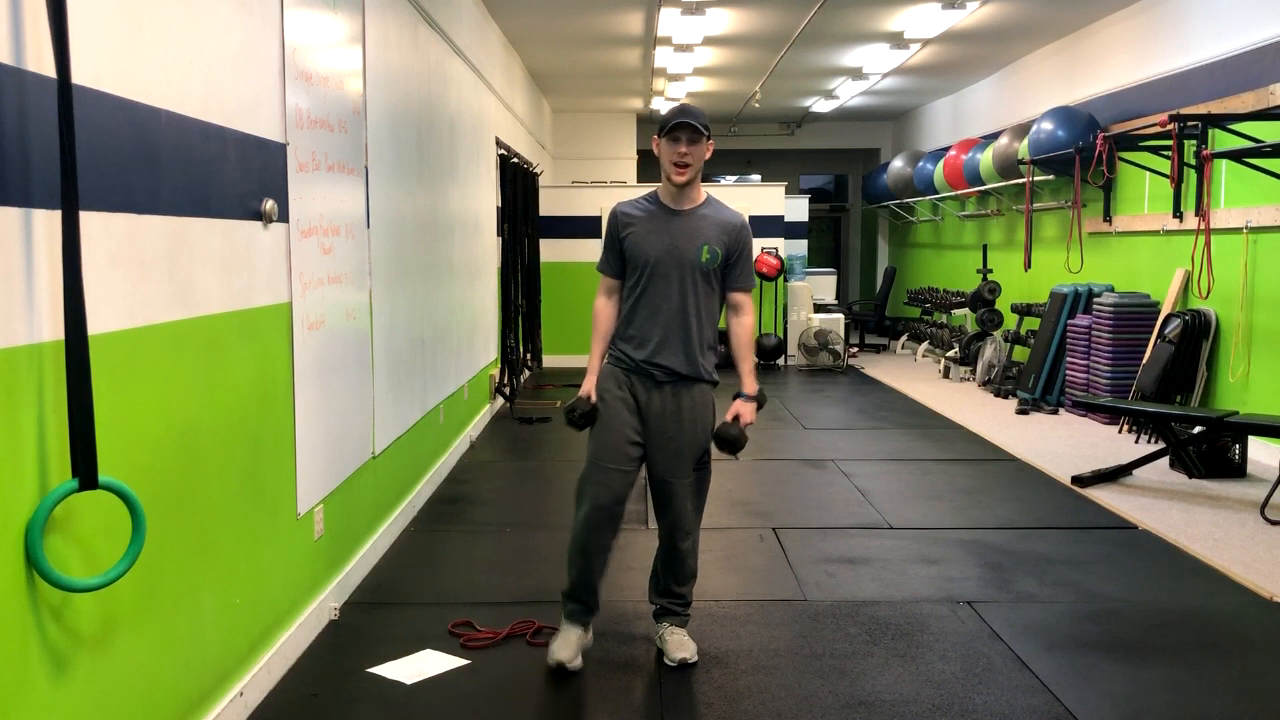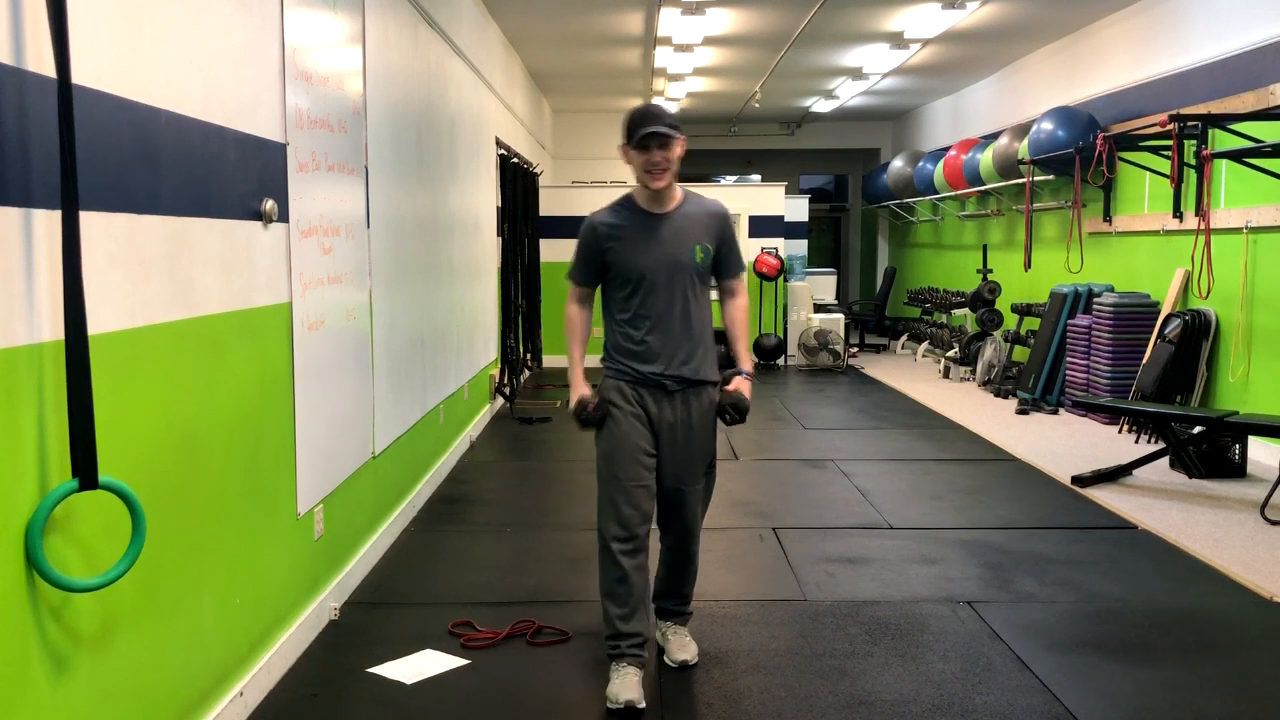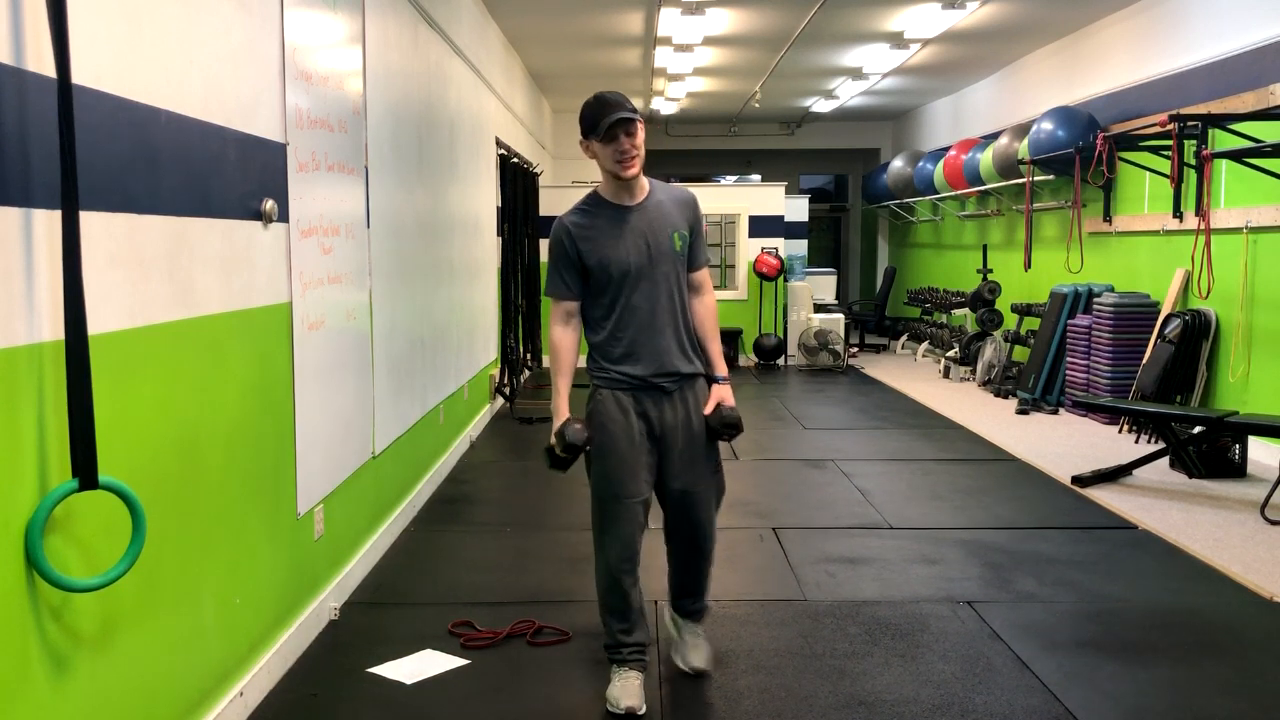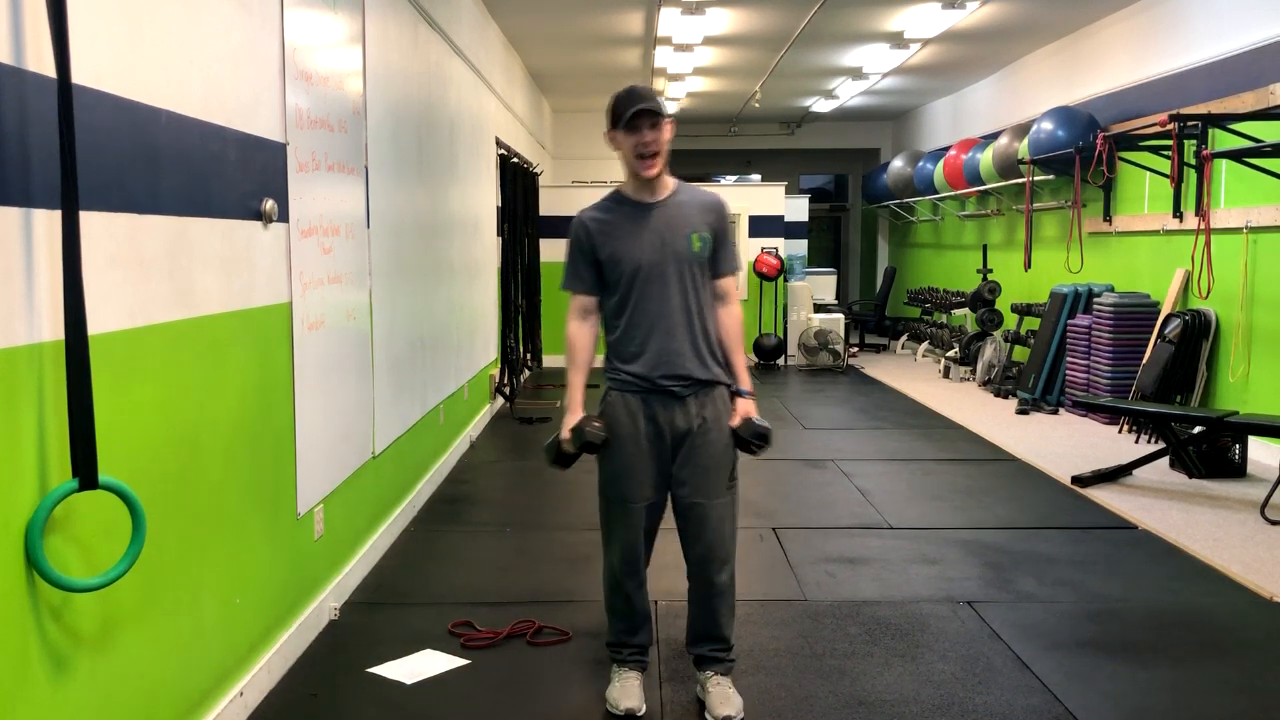
dt=0.5s
person 1, frame 1
left shoulder: (730, 227)
right shoulder: (626, 217)
left elbow: (740, 311)
right elbow: (608, 297)
left wrist: (747, 392)
right wrist: (592, 371)
left hip: (688, 388)
right hip: (623, 380)
left knee: (681, 517)
right knee: (599, 503)
left ankle: (671, 617)
right ankle: (577, 616)
person 1, frame 2
left shoulder: (711, 217)
right shoulder: (603, 226)
left elbow: (733, 293)
right elbow: (579, 299)
left wrist: (742, 367)
right wrist: (577, 374)
left hip: (693, 391)
right hip: (625, 392)
left knee: (684, 519)
right knee: (624, 526)
left ankle: (674, 618)
right ankle: (627, 654)
person 1, frame 3
left shoulder: (681, 205)
right shoulder: (574, 228)
left elbow: (700, 293)
right elbow: (565, 320)
left wrist: (720, 376)
right wrist: (560, 408)
left hip: (687, 390)
right hip: (617, 399)
left knee: (695, 519)
right knee: (620, 536)
left ankle: (689, 617)
right ankle: (627, 658)
person 1, frame 4
left shoulder: (708, 209)
right shoulder: (593, 224)
left elbow: (725, 301)
right elbow: (583, 317)
left wrist: (743, 388)
right wrist: (573, 405)
left hip: (705, 399)
right hip: (630, 403)
left knee: (711, 543)
right knee: (626, 543)
left ankle: (713, 666)
right ankle: (628, 661)
